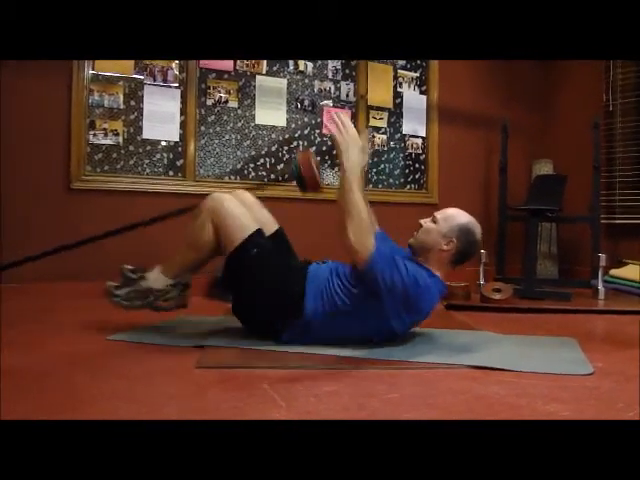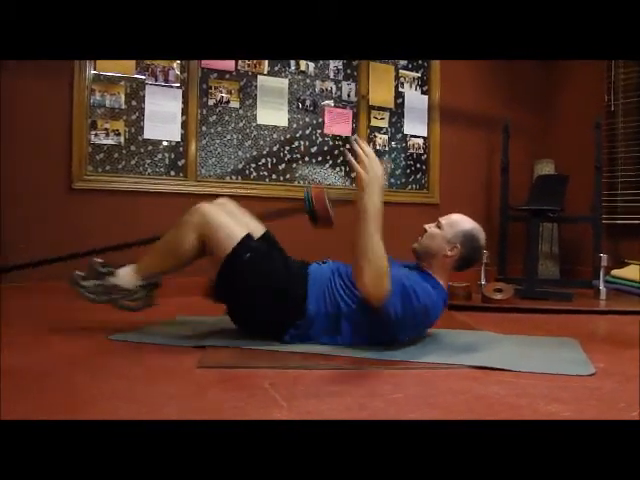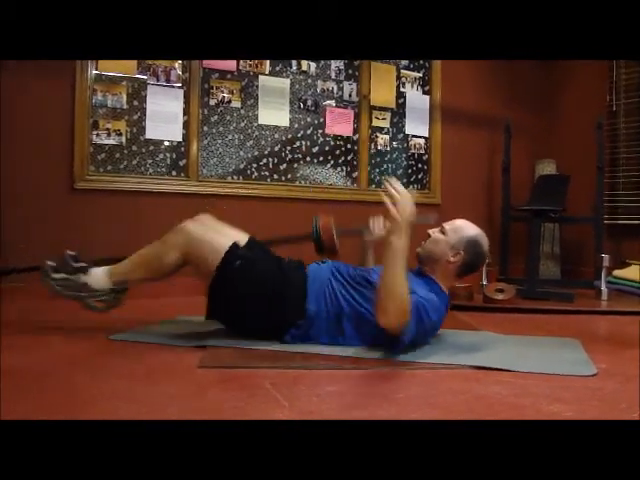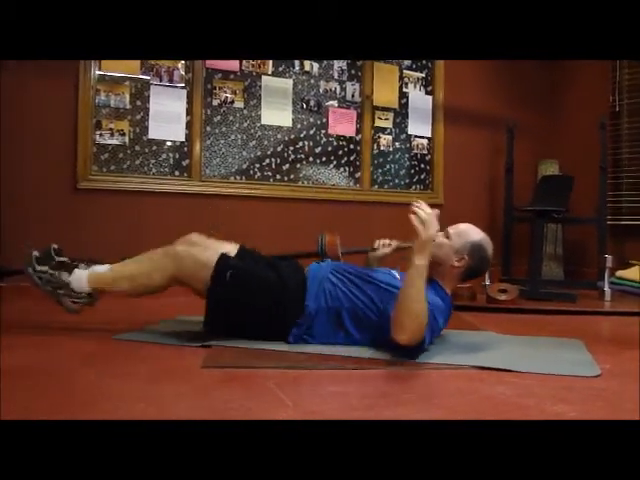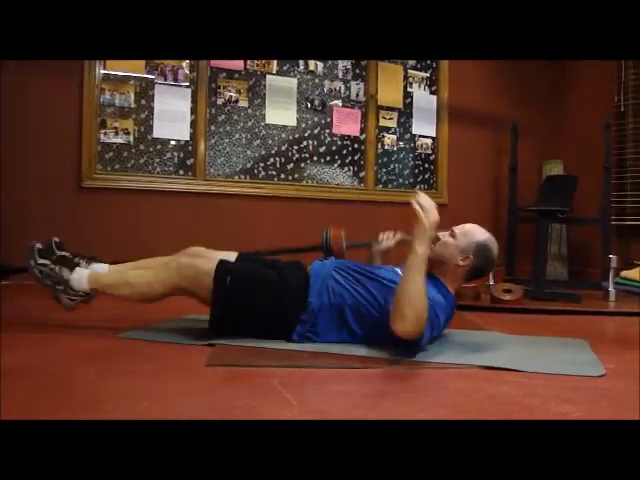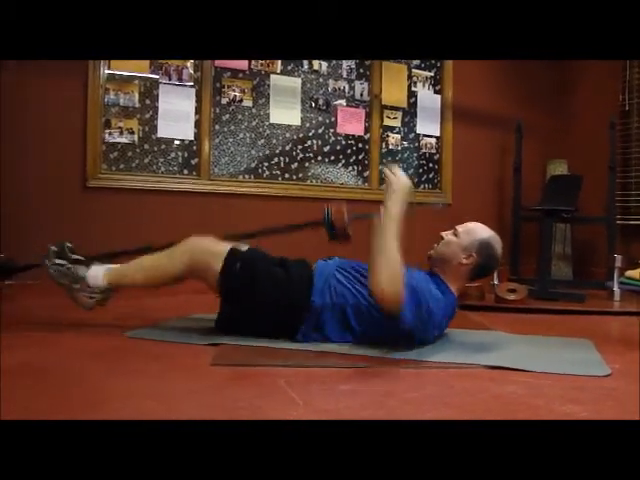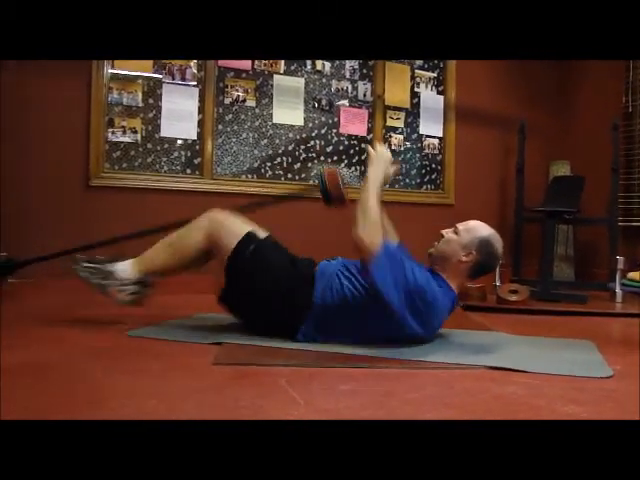
dt=0.1s
person 1, frame 1
left shoulder: (413, 287)
right shoulder: (418, 274)
left elbow: (357, 242)
right elbow: (370, 238)
left wrist: (350, 160)
right wrist: (354, 163)
left hip: (285, 310)
right hip: (300, 284)
left knee: (217, 205)
right knee: (240, 201)
left ankle: (160, 284)
right ankle: (167, 282)
person 1, frame 2
left shoulder: (422, 299)
right shoulder: (420, 275)
left elbow: (370, 286)
left wrist: (370, 197)
right wrist: (369, 207)
left hip: (290, 309)
right hip: (301, 283)
left knee: (204, 215)
right knee: (220, 207)
left ankle: (129, 281)
right ankle: (135, 274)
person 1, frame 3
left shoulder: (426, 305)
right shoulder: (422, 283)
left elbow: (389, 319)
left wrist: (401, 238)
right wrist: (376, 246)
left hip: (289, 310)
right hip: (296, 283)
left knee: (189, 234)
right knee: (203, 225)
left ankle: (99, 282)
right ankle: (107, 274)
person 1, frame 4
left shoulder: (432, 307)
right shoulder: (423, 293)
left elbow: (404, 335)
left wrist: (420, 255)
right wrist: (375, 263)
left hip: (289, 310)
right hip: (296, 284)
left knee: (181, 259)
right knee: (193, 244)
left ankle: (78, 284)
right ankle: (87, 276)
person 1, frame 5
left shoulder: (434, 305)
right shoulder: (426, 288)
left elbow: (404, 326)
left wrist: (421, 245)
right wrist: (378, 257)
left hip: (293, 309)
right hip: (300, 282)
left knee: (184, 268)
right knee: (194, 254)
left ankle: (79, 281)
right ankle: (89, 274)
person 1, frame 6
left shoulder: (429, 302)
right shoulder: (433, 288)
left elbow: (384, 291)
left wrist: (395, 206)
right wrist: (382, 226)
left hip: (294, 310)
right hip: (305, 282)
left knee: (197, 251)
right knee: (205, 247)
left ankle: (93, 279)
right ankle: (102, 276)
person 1, frame 7
left shoulder: (422, 295)
right shoulder: (434, 288)
left elbow: (365, 239)
right elbow: (384, 244)
left wrist: (375, 175)
right wrist: (377, 195)
left hip: (298, 306)
right hip: (313, 280)
left knee: (216, 221)
right knee: (222, 228)
left ankle: (125, 275)
right ankle: (132, 273)
